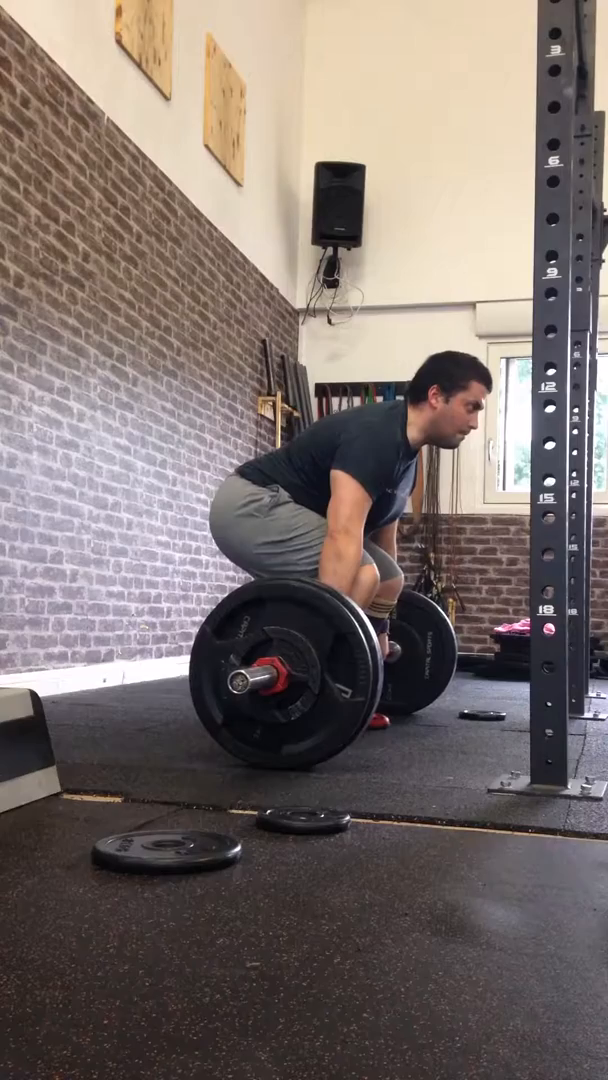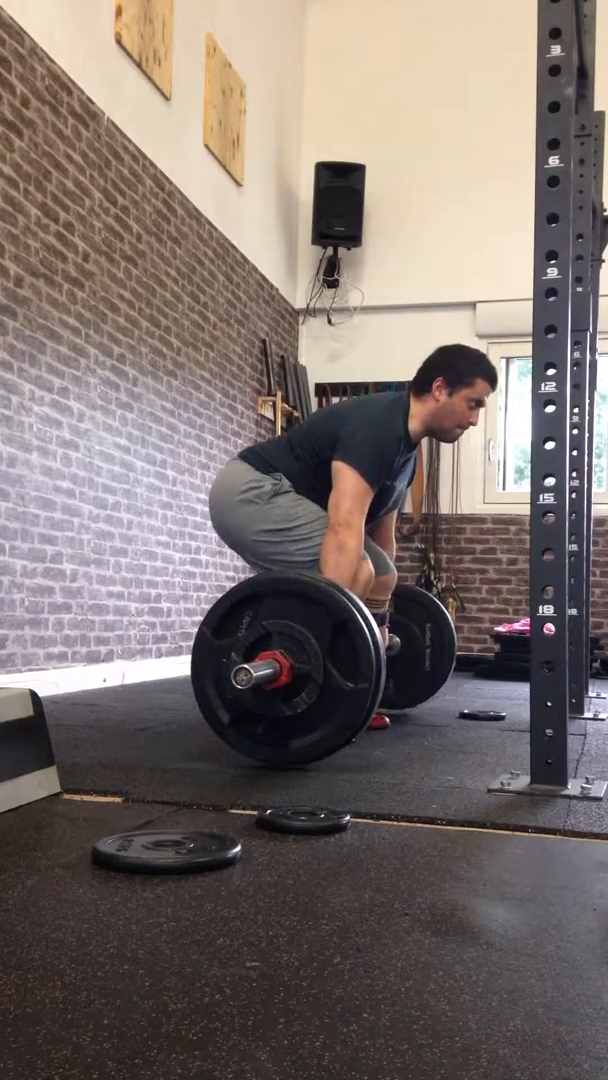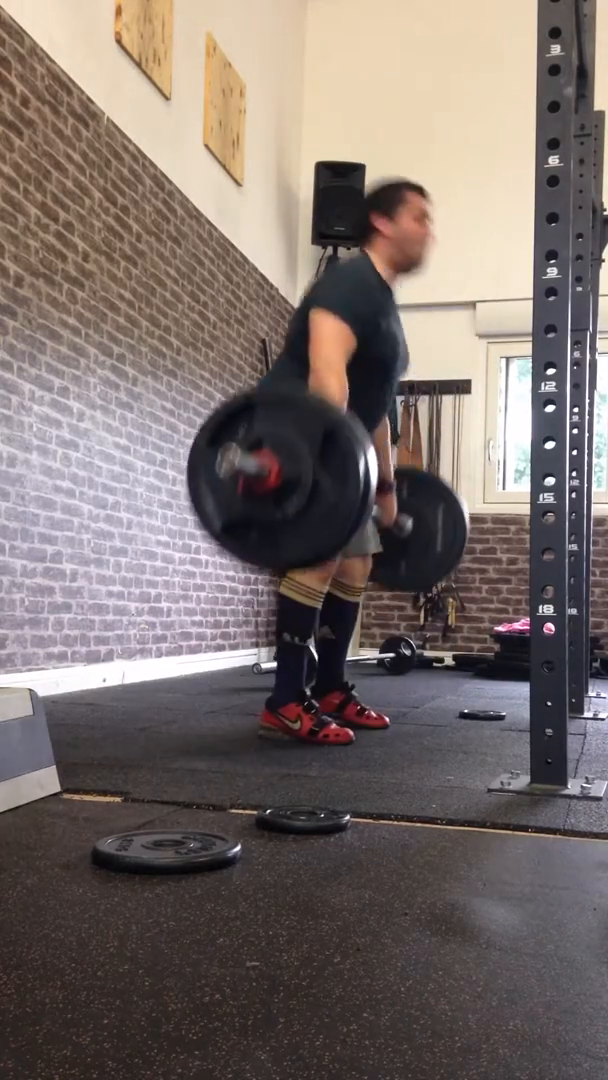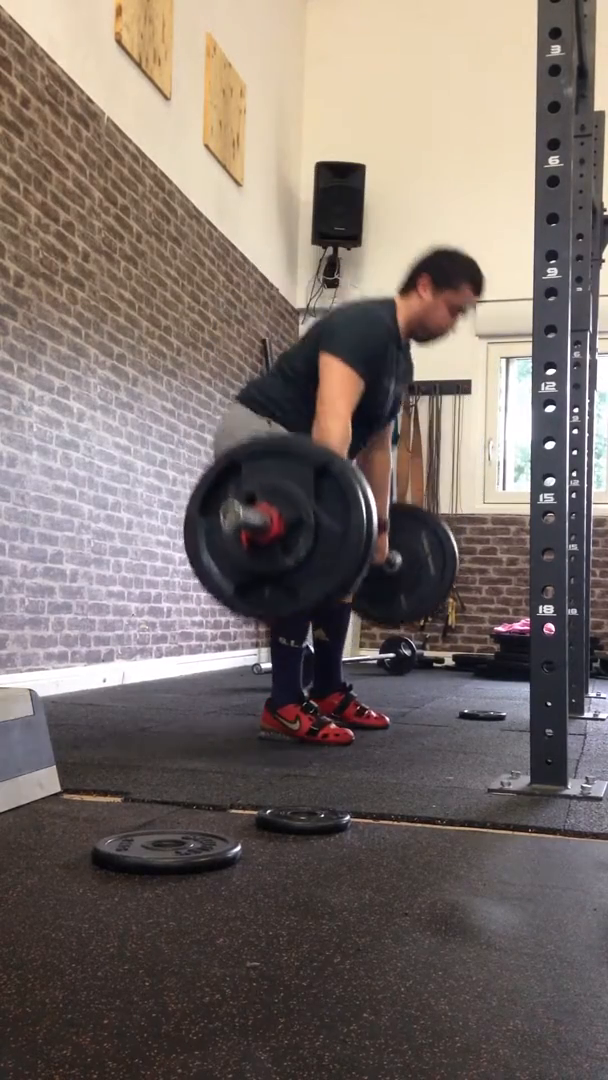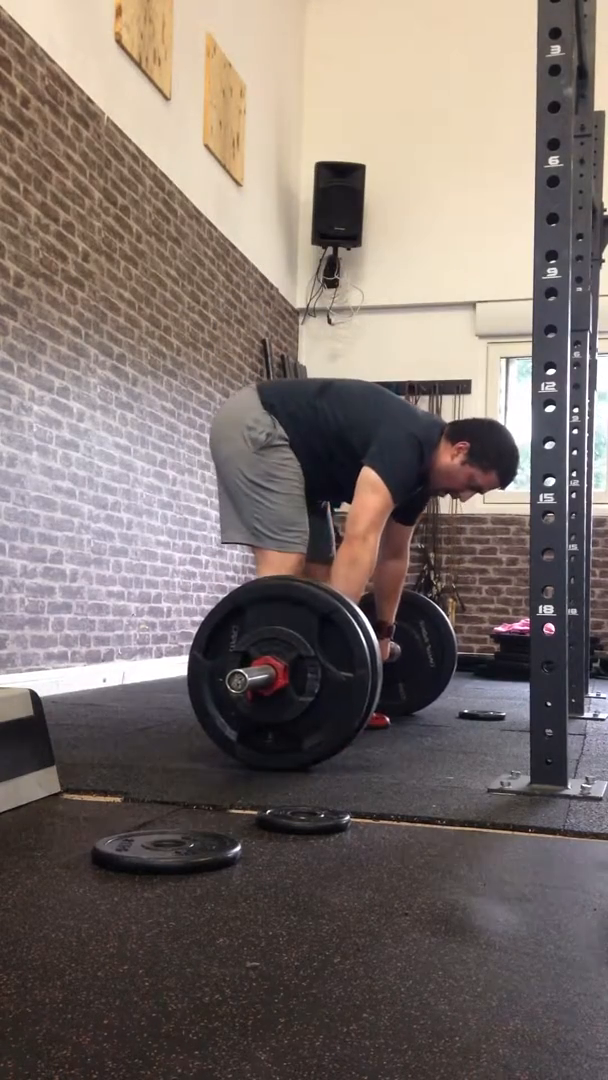
dt=1s
person 1, frame 1
left shoulder: (404, 452)
right shoulder: (375, 436)
left elbow: (382, 536)
right elbow: (344, 536)
left wrist: (379, 633)
left hip: (273, 511)
right hip: (250, 506)
left knee: (388, 580)
right knee: (358, 575)
person 1, frame 2
left shoulder: (403, 444)
right shoulder: (376, 428)
left elbow: (381, 534)
right elbow: (344, 530)
left wrist: (379, 623)
left hip: (268, 497)
right hip: (250, 492)
left knee: (381, 577)
right knee: (353, 572)
person 1, frame 3
left shoulder: (382, 301)
right shoulder: (351, 283)
left elbow: (375, 410)
right elbow: (327, 371)
left wrist: (386, 488)
left knee: (355, 560)
left ankle: (330, 691)
right ankle: (286, 703)
person 1, frame 4
left shoulder: (399, 357)
right shoulder: (365, 325)
left elbow: (377, 445)
right elbow: (332, 417)
left wrist: (380, 525)
right hip: (258, 434)
left ankle: (328, 693)
right ankle: (284, 705)
person 1, frame 5
left shoulder: (418, 468)
right shoulder: (406, 444)
left elbow: (394, 555)
right elbow: (360, 539)
left wrist: (383, 632)
left hip: (281, 441)
right hip: (255, 425)
left knee: (318, 573)
right knee: (285, 563)
